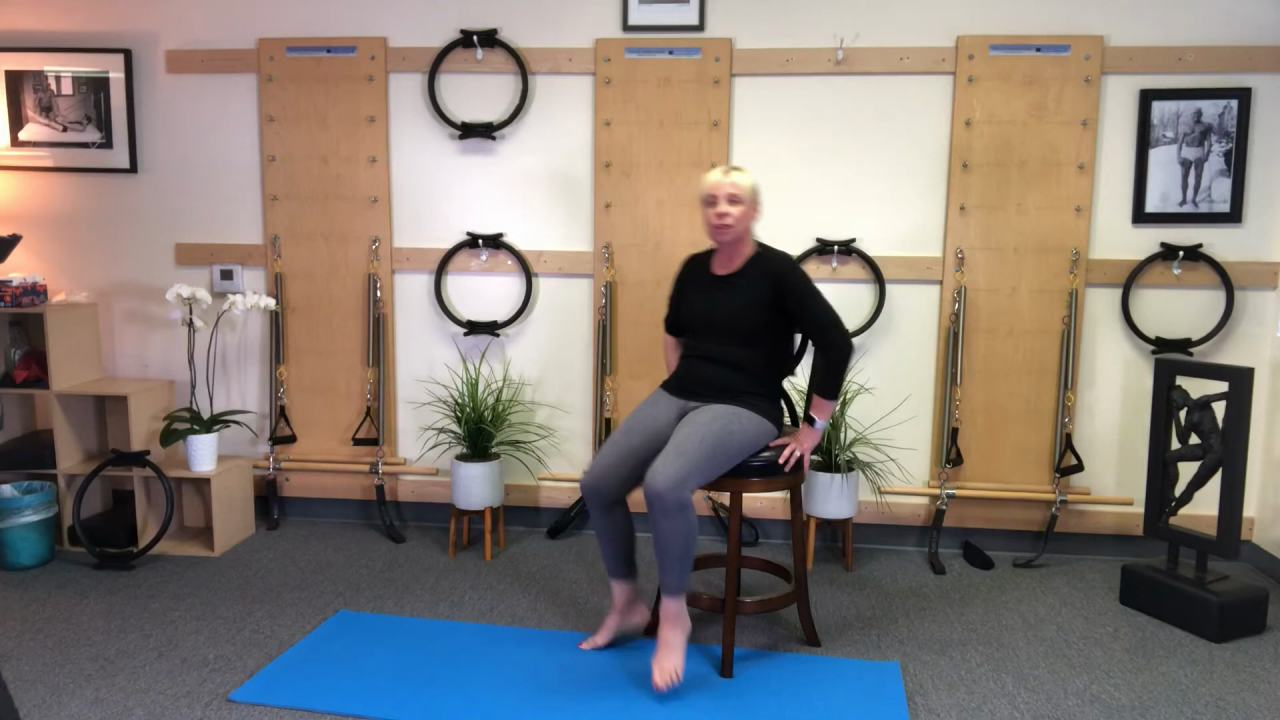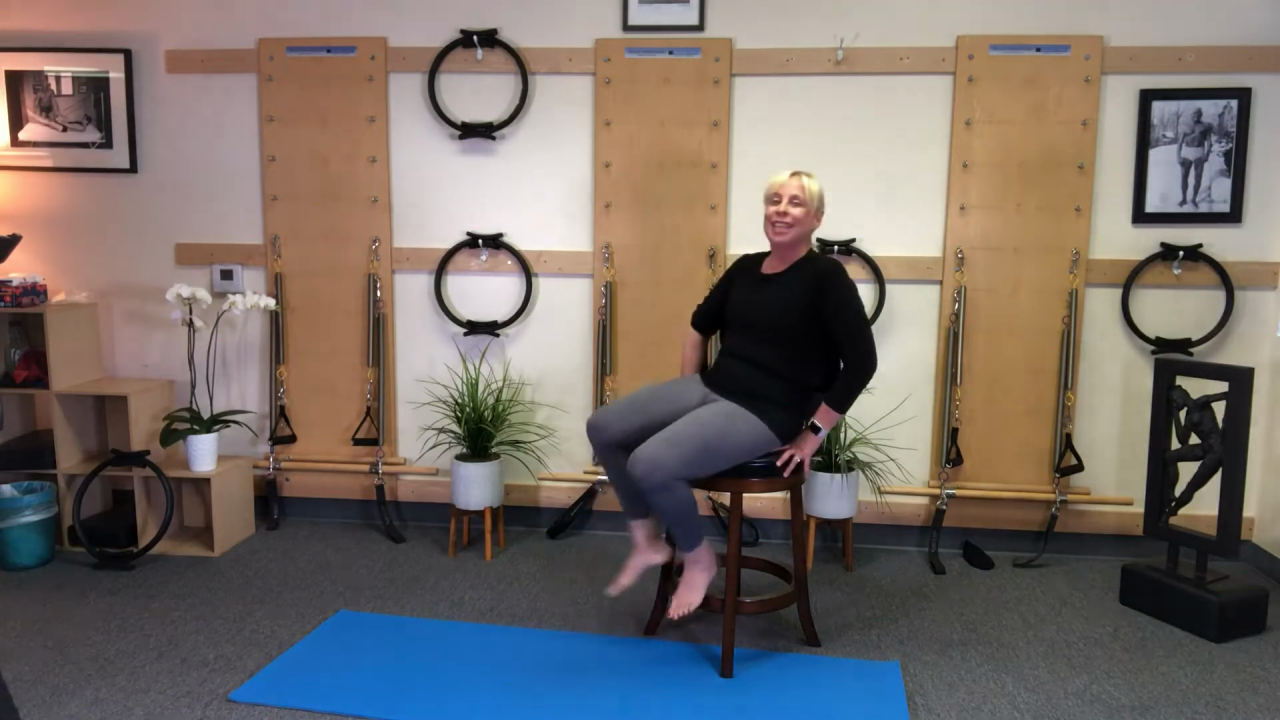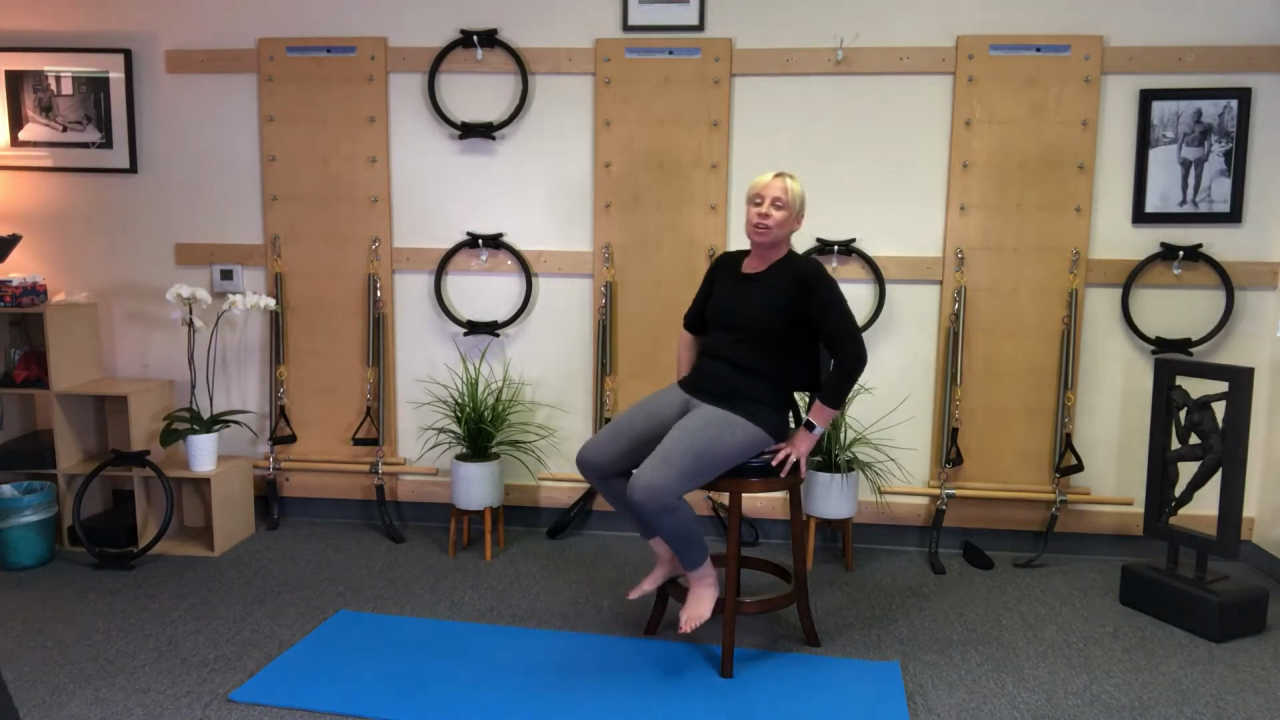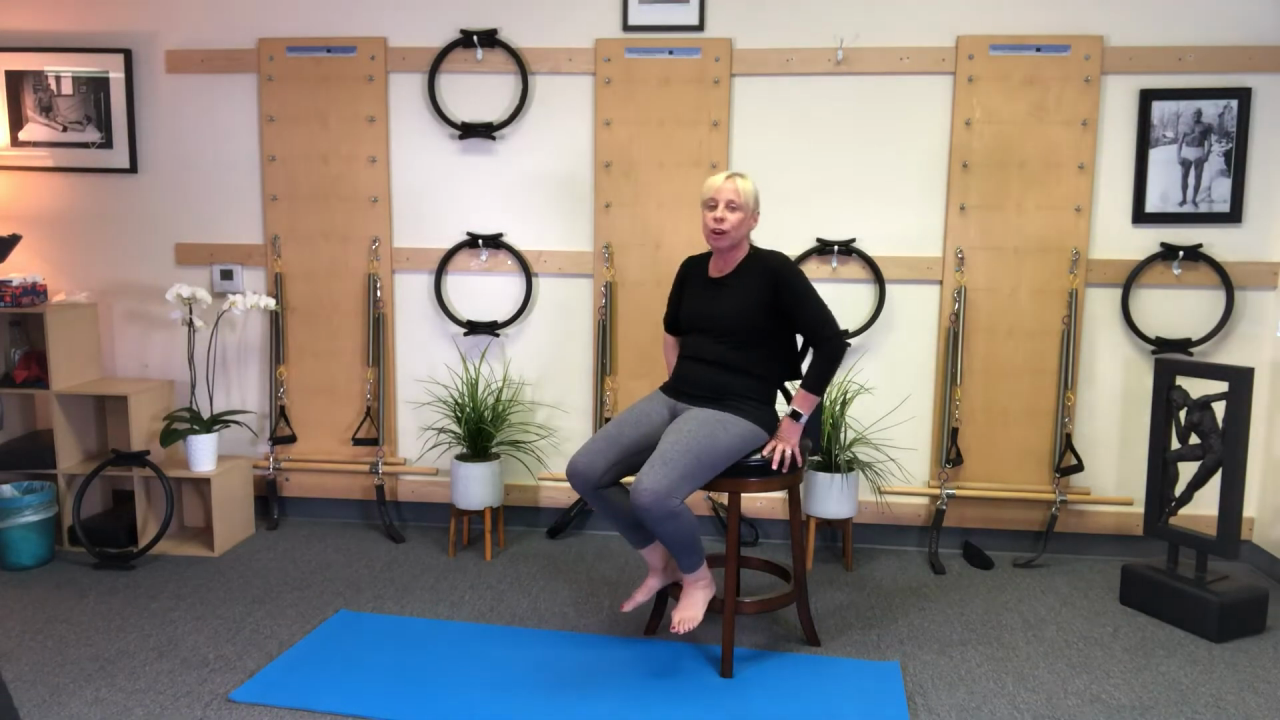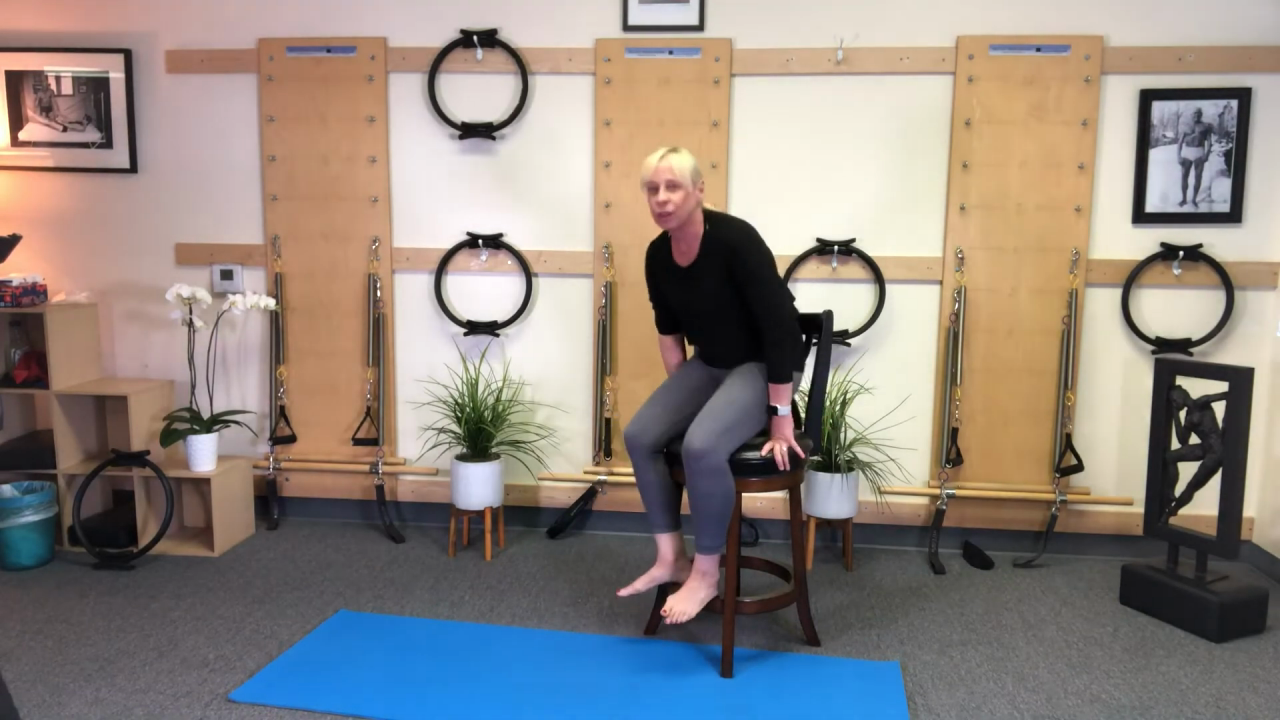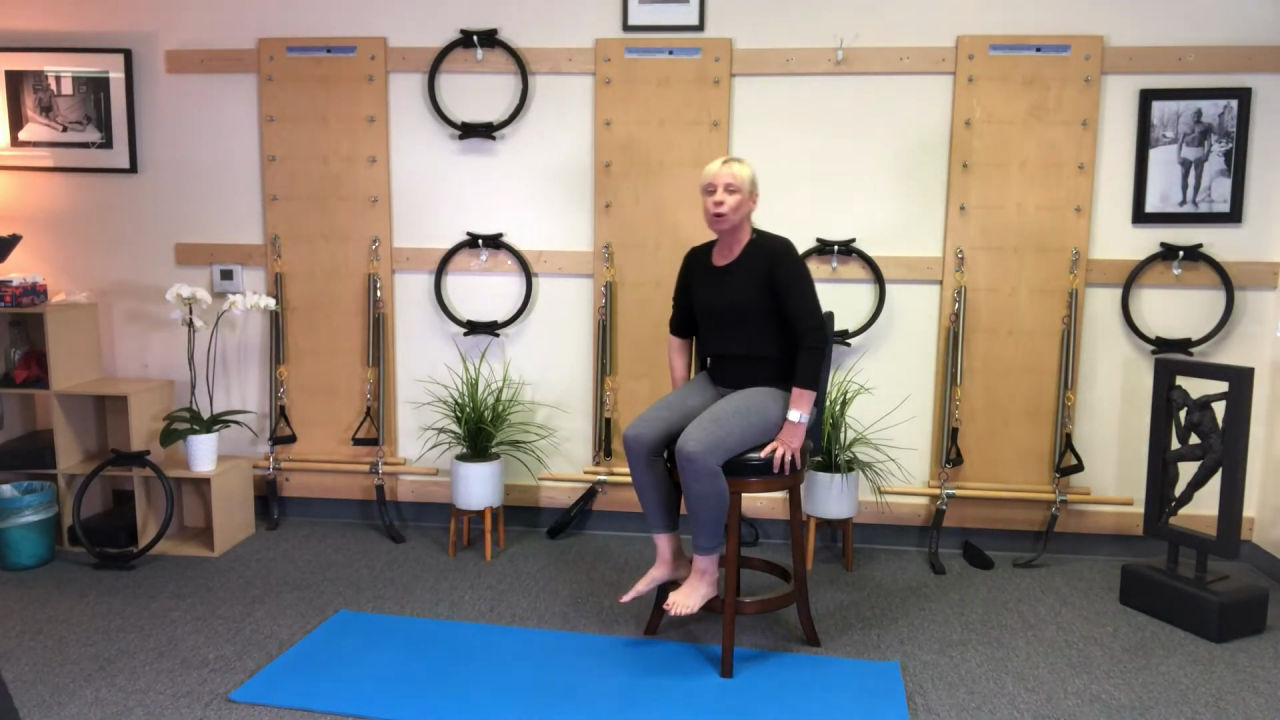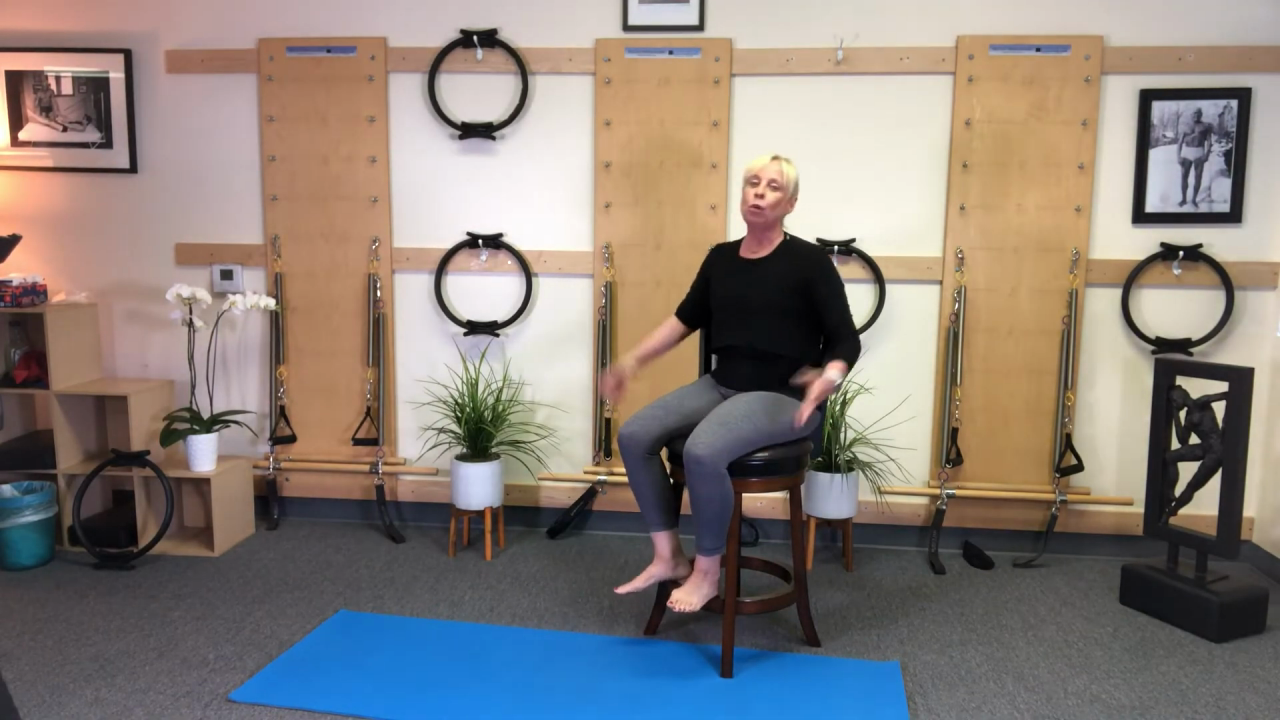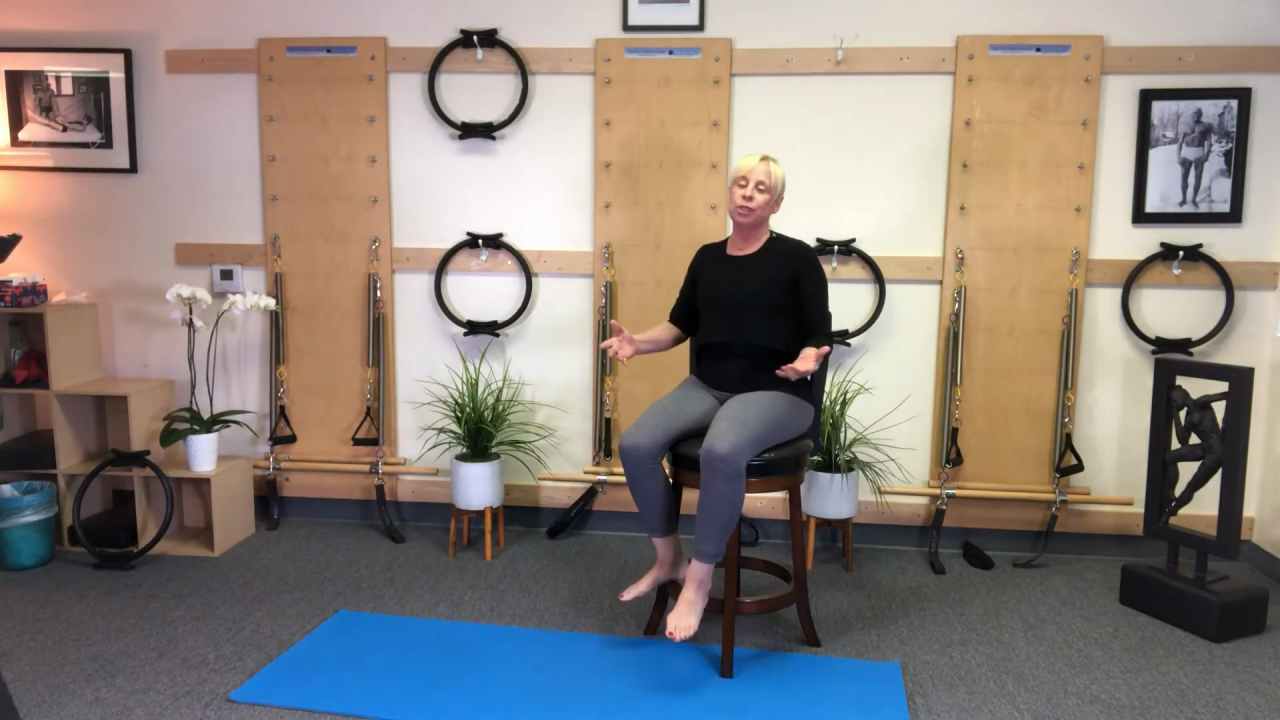
dt=0.5s
person 1, frame 1
left shoulder: (777, 270)
right shoulder: (694, 269)
left elbow: (837, 346)
left wrist: (812, 428)
left hip: (744, 409)
right hip: (679, 395)
left knee: (664, 485)
right knee: (597, 484)
left ankle: (673, 617)
right ankle: (625, 603)
person 1, frame 2
left shoulder: (826, 275)
right shoulder: (745, 268)
left elbow: (862, 361)
right elbow: (699, 327)
left wrist: (814, 433)
right wrist: (683, 399)
left hip: (765, 413)
right hip: (711, 388)
left knee: (649, 464)
right knee: (604, 427)
left ankle: (699, 559)
right ankle: (646, 543)
person 1, frame 3
left shoulder: (806, 275)
right shoulder: (725, 266)
left elbow: (852, 356)
left wrist: (809, 432)
right wrist: (685, 383)
left hip: (748, 413)
right hip: (691, 394)
left knee: (649, 488)
right knee: (593, 461)
left ankle: (704, 578)
right ankle: (669, 556)
person 1, frame 4
left shoulder: (774, 270)
right shoulder: (691, 269)
left elbow: (830, 344)
left wrist: (793, 421)
left hip: (736, 411)
right hip: (673, 398)
left knee: (652, 494)
right knee: (584, 472)
left ankle: (698, 579)
right ankle: (661, 564)
person 1, frame 5
left shoulder: (735, 238)
right shoulder: (657, 254)
left elbow: (781, 324)
right elbow: (668, 331)
left wrist: (780, 417)
right wrist: (678, 399)
left hip: (761, 366)
right hip: (709, 365)
left knee: (702, 446)
right knee: (640, 436)
left ankle: (706, 574)
right ankle: (671, 558)
person 1, frame 6
left shoulder: (776, 254)
right shoulder: (695, 261)
left elbow: (813, 337)
right elbow: (680, 334)
left wrist: (795, 422)
right wrist: (680, 405)
left hip: (772, 389)
right hip: (715, 383)
left knee: (695, 449)
right knee: (638, 437)
left ankle: (705, 573)
right ankle: (670, 558)
person 1, frame 7
left shoulder: (809, 261)
right shoulder: (721, 257)
left elbow: (843, 338)
right elbow: (687, 317)
left wrist: (830, 376)
right wrist: (635, 359)
left hip: (782, 395)
right hip: (720, 385)
left knee: (702, 451)
right knee: (633, 435)
left ankle: (707, 571)
right ankle: (670, 556)
person 1, frame 8
left shoulder: (796, 257)
right shoulder: (707, 257)
left elbow: (819, 333)
right elbow: (681, 324)
left wrist: (809, 358)
right wrist: (638, 342)
left hip: (774, 392)
right hip: (707, 385)
left knee: (721, 452)
right knee: (636, 446)
left ankle: (699, 580)
right ankle: (669, 559)
